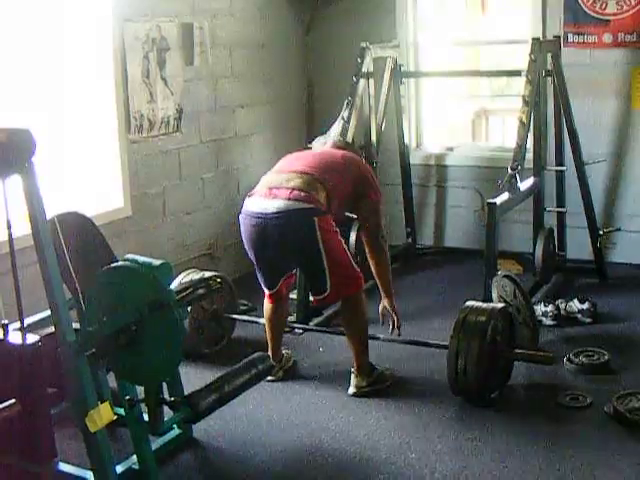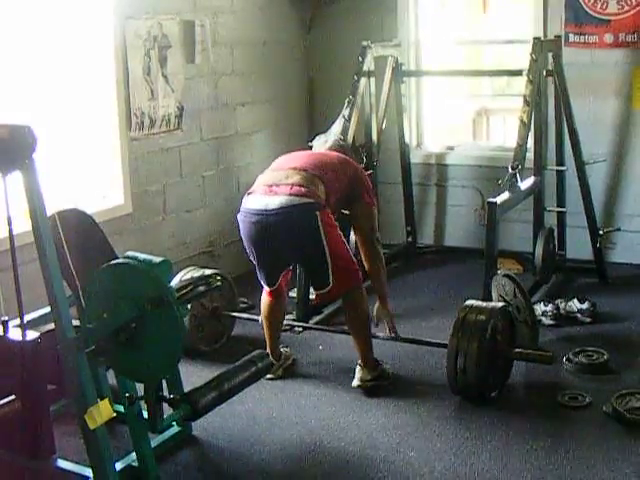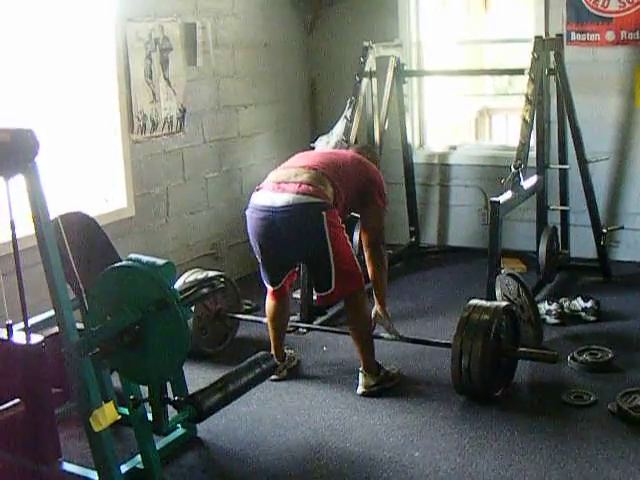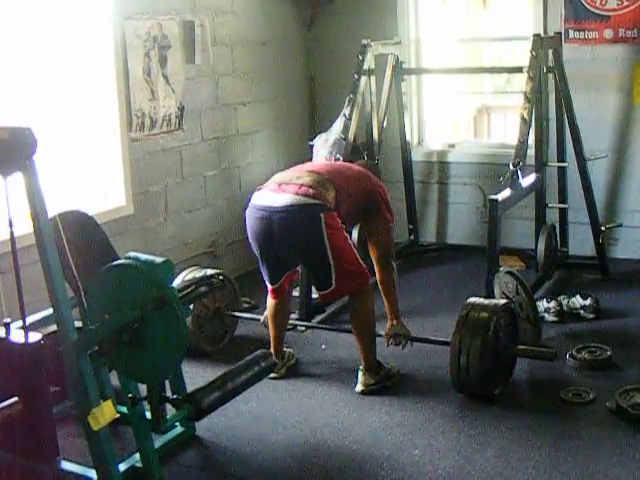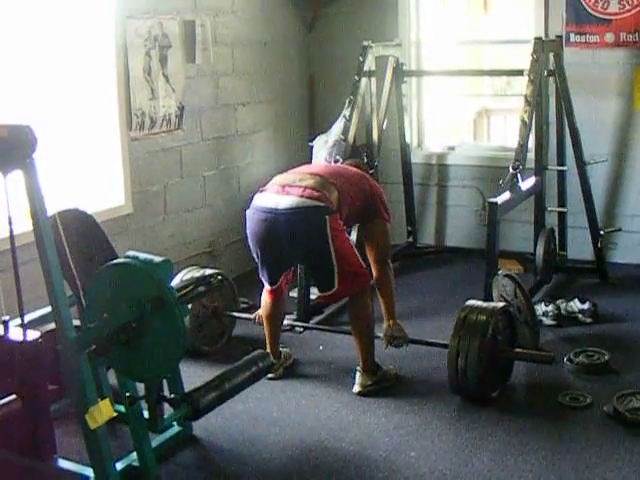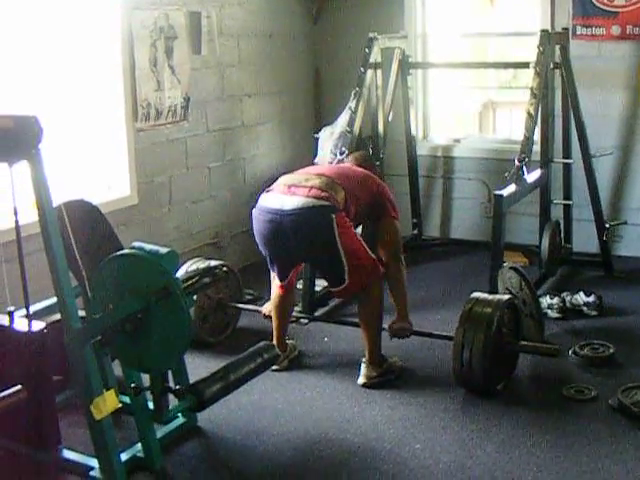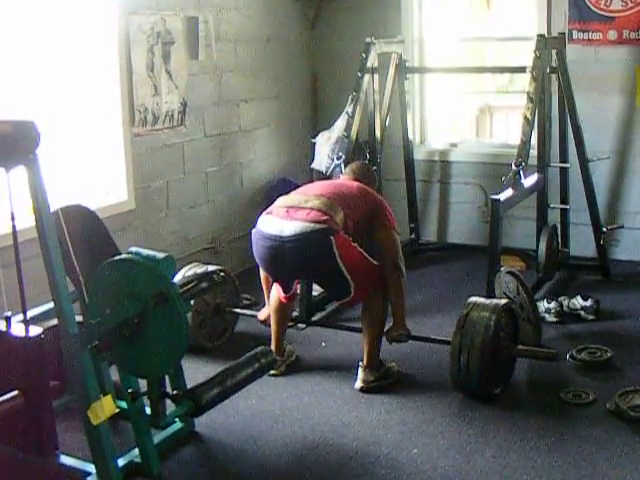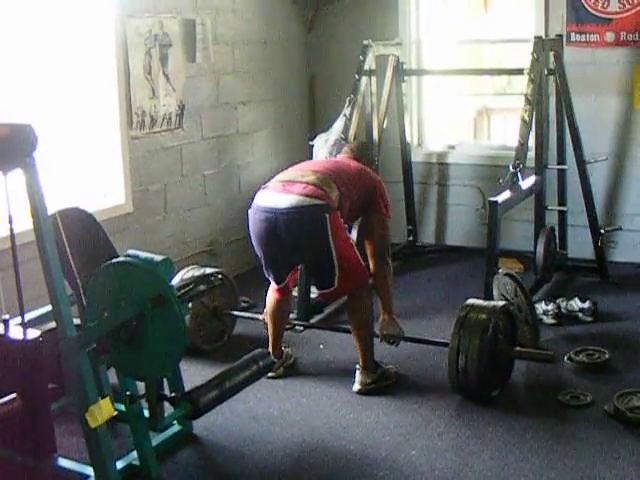
dt=0.5s
person 1, frame 1
left shoulder: (294, 157)
right shoulder: (359, 167)
right elbow: (374, 239)
right wrist: (388, 298)
left hip: (251, 213)
right hip: (299, 215)
left knee: (275, 289)
right knee: (350, 290)
left ankle: (276, 362)
right ankle: (363, 375)
person 1, frame 2
left shoulder: (287, 160)
right shoulder: (354, 171)
right elbow: (369, 241)
right wrist: (383, 302)
left hip: (250, 212)
right hip: (301, 210)
left knee: (272, 285)
right knee: (349, 286)
left ankle: (275, 359)
right ankle: (368, 368)
person 1, frame 3
left shoulder: (306, 157)
right shoulder: (370, 172)
right elbow: (374, 246)
right wrist: (381, 305)
left hip: (258, 208)
right hip: (307, 210)
left knee: (276, 286)
right knee: (352, 290)
left ankle: (279, 361)
right ankle: (370, 374)
person 1, frame 4
left shoulder: (311, 169)
right shoulder: (373, 187)
right elbow: (383, 260)
left wrist: (274, 309)
right wrist: (394, 319)
left hip: (258, 209)
right hip: (305, 212)
left knee: (278, 285)
right knee: (358, 287)
left ankle: (277, 358)
right ankle: (370, 373)
person 1, frame 5
left shoulder: (305, 171)
right shoulder: (369, 188)
right elbow: (381, 261)
left wrist: (266, 308)
right wrist: (391, 321)
left hip: (259, 210)
right hip: (309, 214)
left knee: (273, 284)
right knee: (358, 288)
left ankle: (273, 359)
right ankle: (368, 374)
person 1, frame 6
left shoulder: (313, 171)
right shoulder: (376, 187)
left elbow: (281, 247)
right elbow: (393, 257)
left wrist: (273, 299)
right wrist: (402, 316)
left hip: (264, 211)
right hip: (314, 215)
left knee: (283, 276)
right knee: (369, 279)
left ankle: (279, 350)
right ankle: (373, 365)
person 1, frame 7
left shoulder: (309, 189)
right shoulder: (373, 200)
right elbow: (394, 266)
left wrist: (269, 305)
right wrist: (399, 323)
left hip: (262, 236)
right hip: (312, 238)
left knee: (284, 280)
right knee: (377, 285)
left ankle: (276, 355)
right ankle: (371, 370)
person 1, frame 8
left shoulder: (309, 165)
right shoulder: (371, 181)
right elbow: (379, 254)
right wrist: (387, 314)
left hip: (260, 210)
right hip: (309, 213)
left knee: (279, 283)
right knee: (357, 287)
left ankle: (274, 358)
right ankle: (368, 372)
